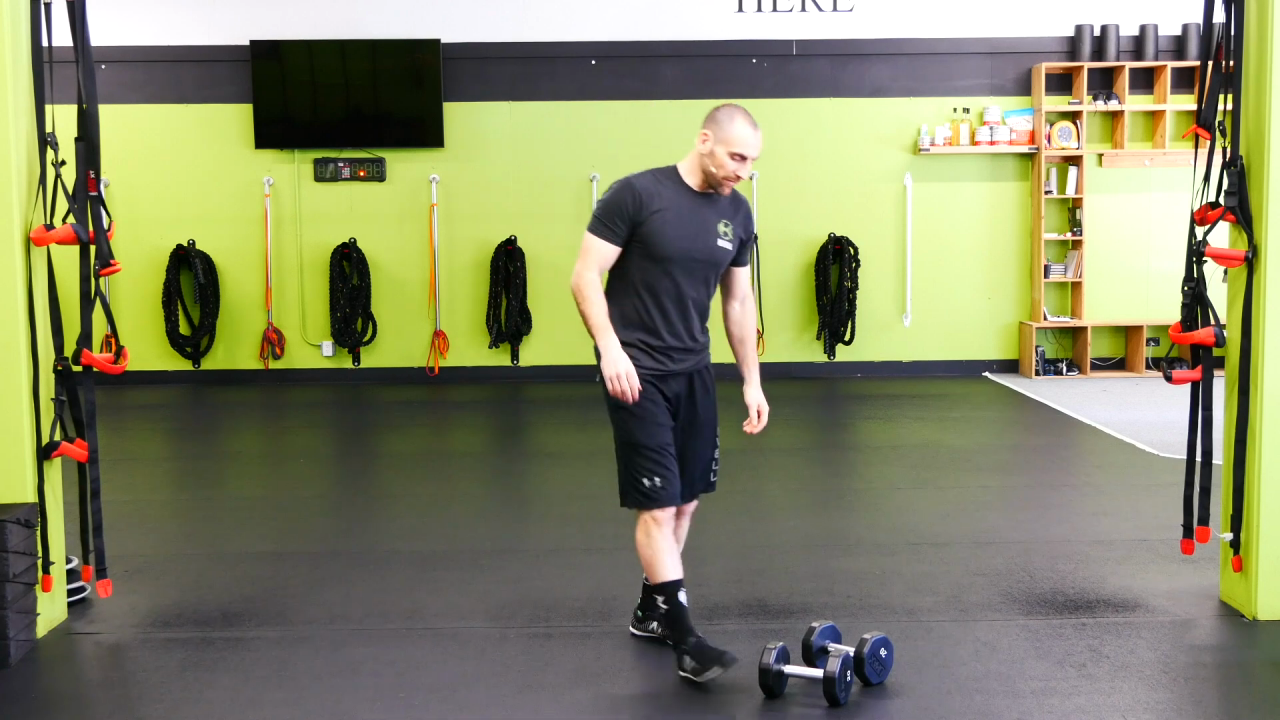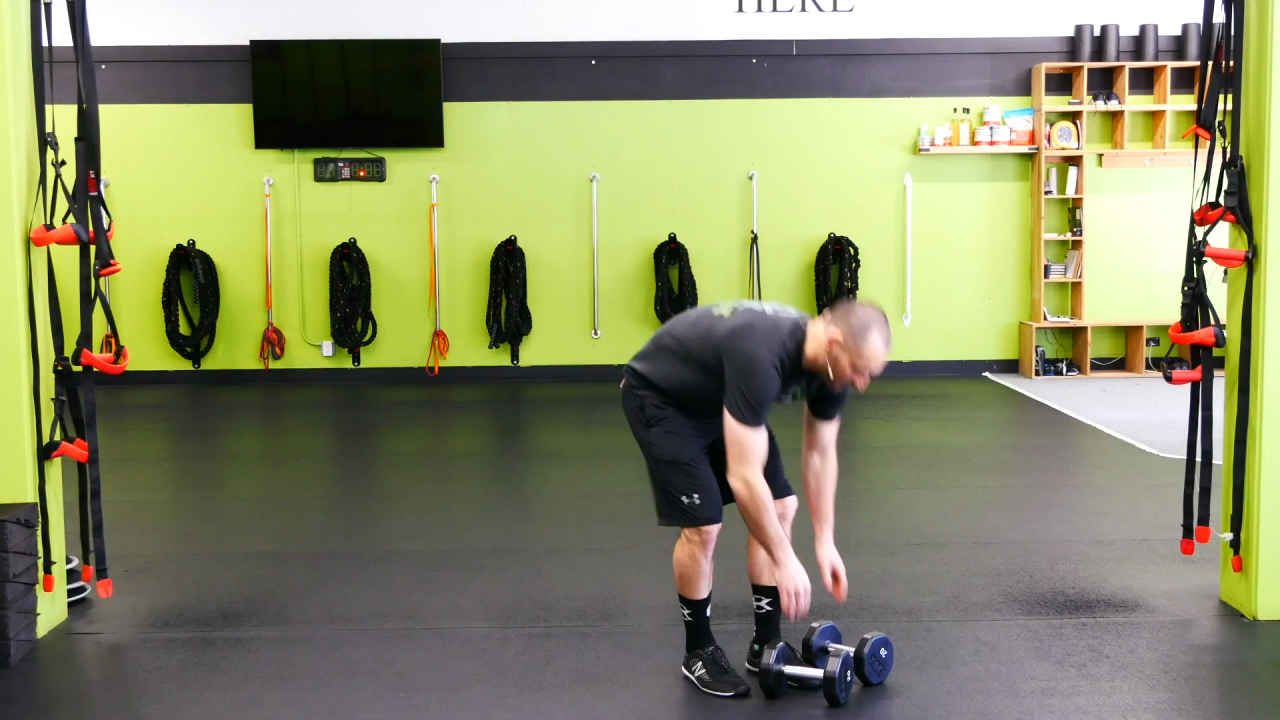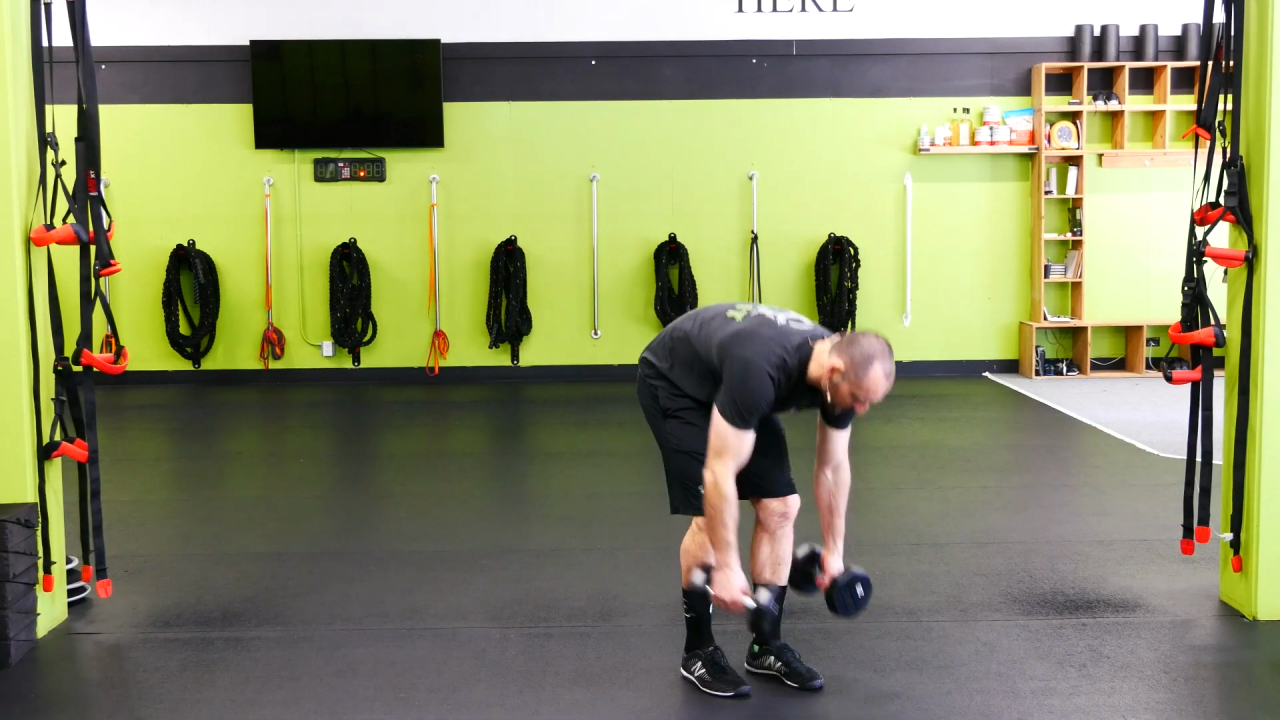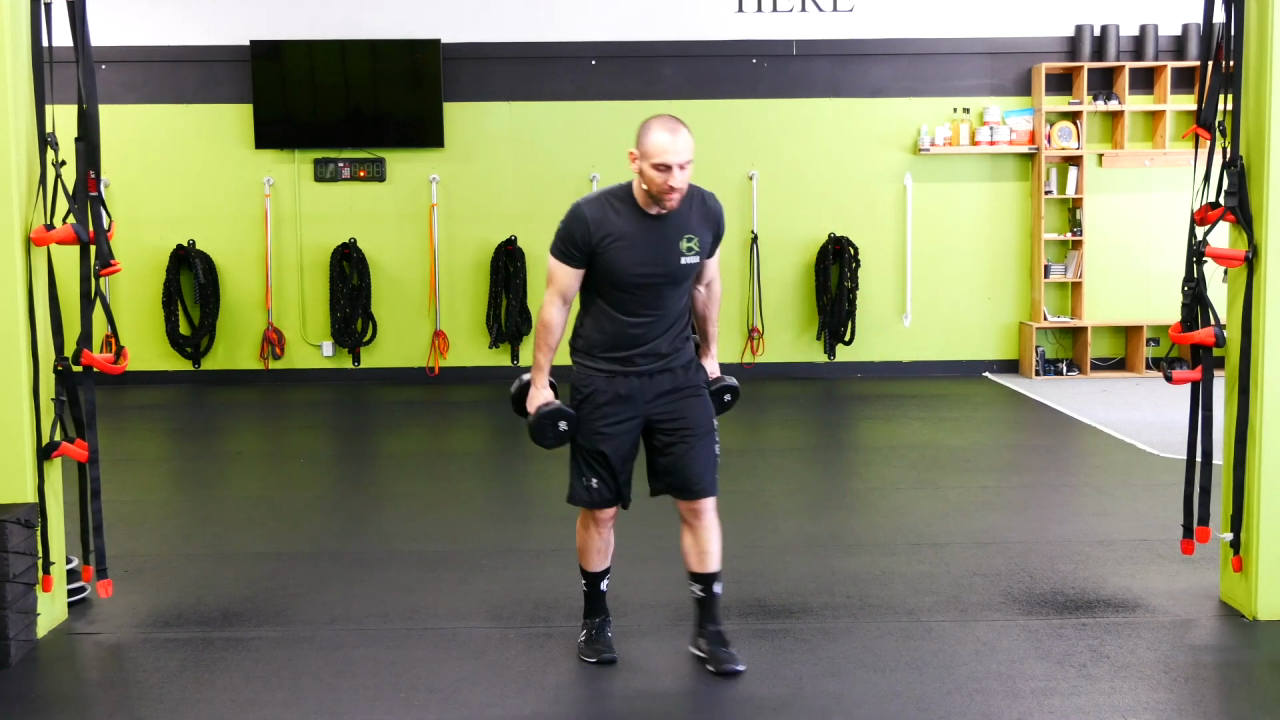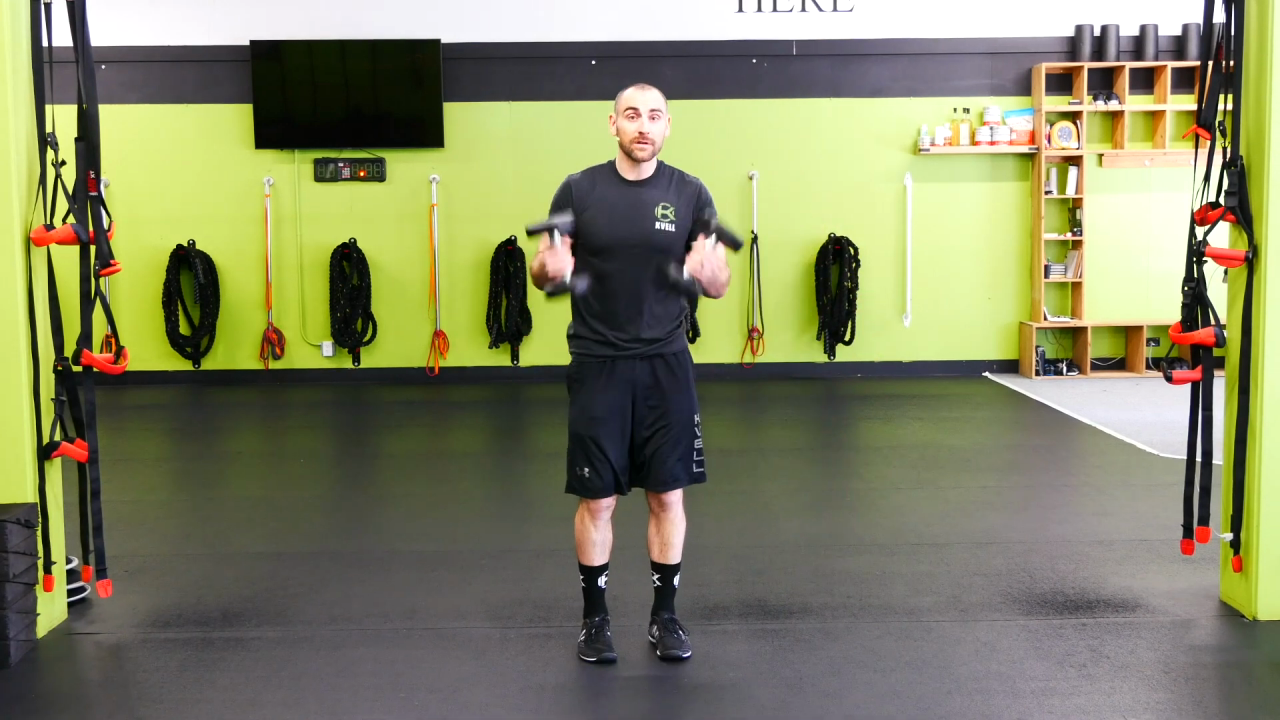
dt=0.7s
person 1, frame 1
left shoulder: (738, 214)
right shoulder: (636, 193)
left elbow: (739, 302)
right elbow: (586, 275)
left wrist: (752, 382)
right wrist: (610, 349)
left hip: (693, 370)
right hip: (637, 372)
left knee: (683, 501)
right knee: (658, 505)
left ankle: (650, 611)
right ankle: (683, 638)
person 1, frame 2
left shoulder: (828, 364)
right shoulder: (759, 357)
left elbow: (820, 454)
right elbow: (743, 477)
left wrist: (825, 543)
right wrist: (785, 562)
left hip: (719, 400)
right hip: (659, 396)
left knee: (782, 505)
right knee: (704, 523)
left ankle: (766, 642)
right ankle: (699, 650)
person 1, frame 3
left shoulder: (837, 371)
right shoulder: (759, 370)
left elbow: (834, 468)
right elbow: (721, 473)
left wrist: (833, 549)
right wrist: (726, 568)
right hip: (675, 384)
left knee: (782, 508)
right knee: (710, 515)
left ankle: (767, 645)
right ankle: (698, 649)
person 1, frame 4
left shoulder: (705, 211)
right shoulder: (590, 218)
right elbow: (557, 302)
left wrist: (709, 353)
right wrist: (540, 381)
left hip: (677, 375)
right hip: (605, 380)
left knee: (700, 501)
right knee: (600, 509)
left ankle: (708, 626)
right ankle: (595, 618)
person 1, frame 5
left shoulder: (690, 192)
right shoulder: (579, 189)
left elbow: (719, 285)
right elbow: (543, 279)
left wrist: (706, 268)
right wrist: (550, 266)
left hip: (665, 363)
right hip: (597, 364)
left knee: (667, 493)
right knee: (596, 498)
left ankle: (664, 615)
right ankle: (594, 617)
